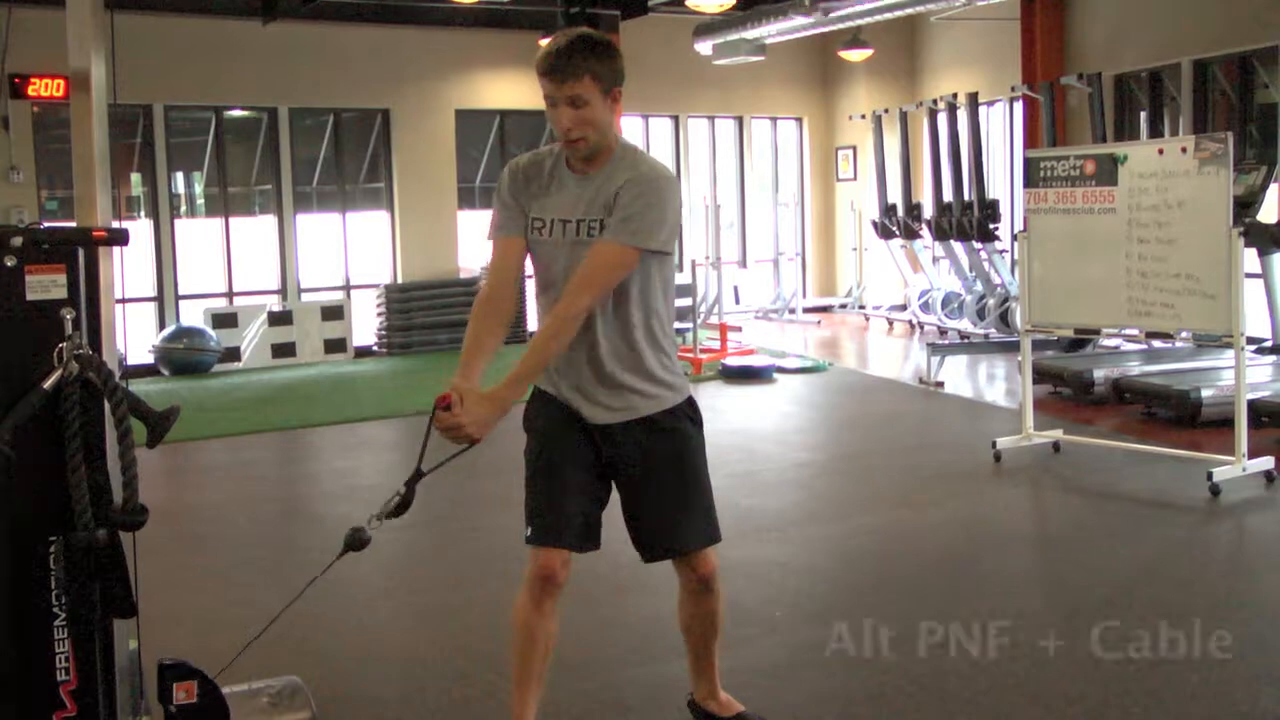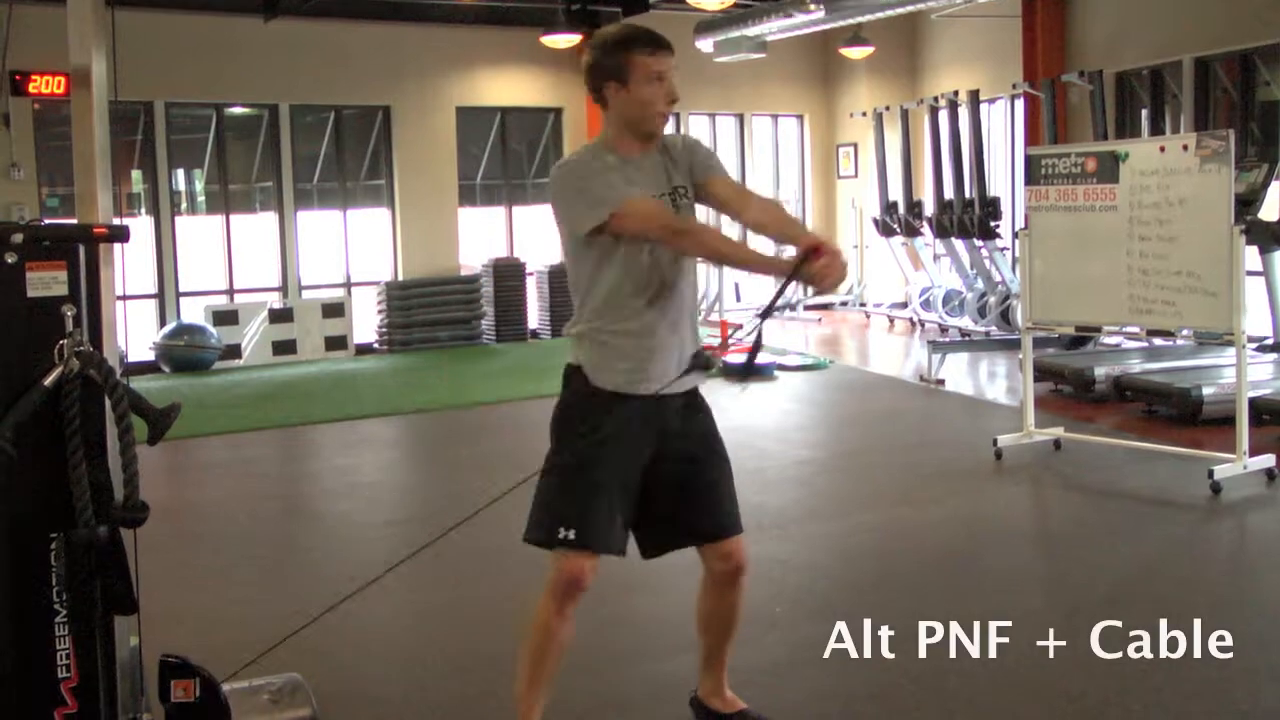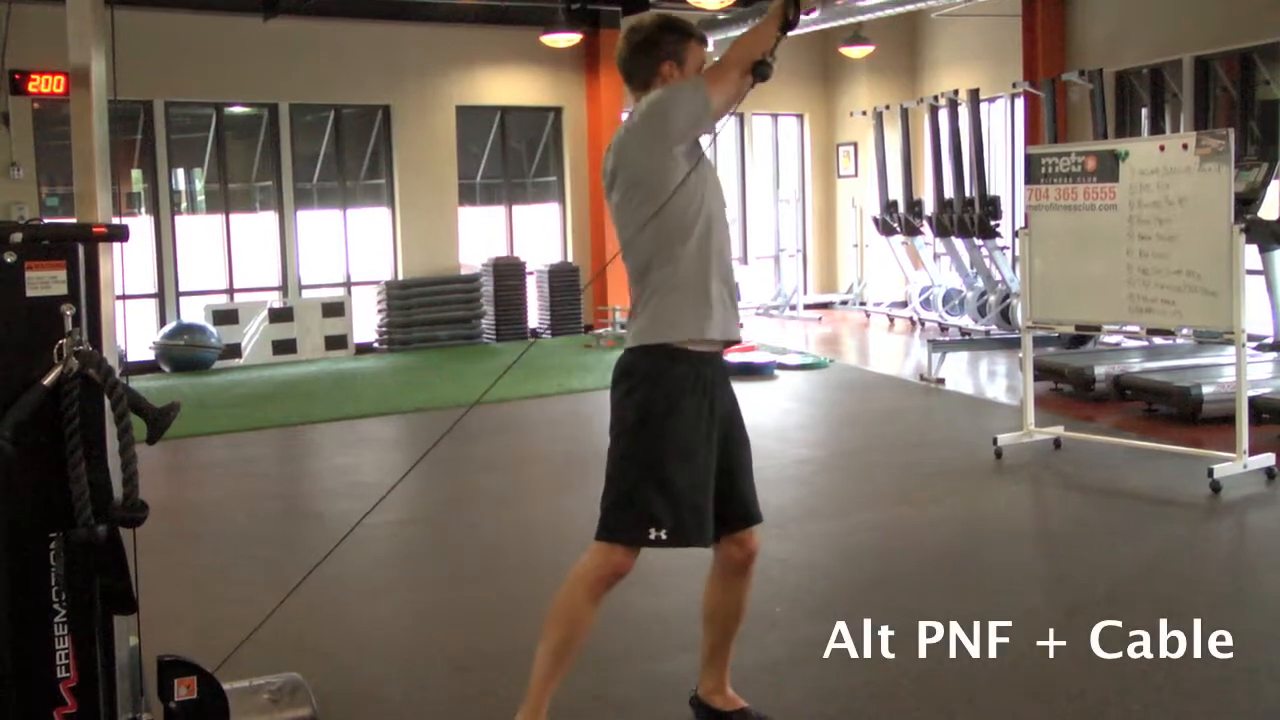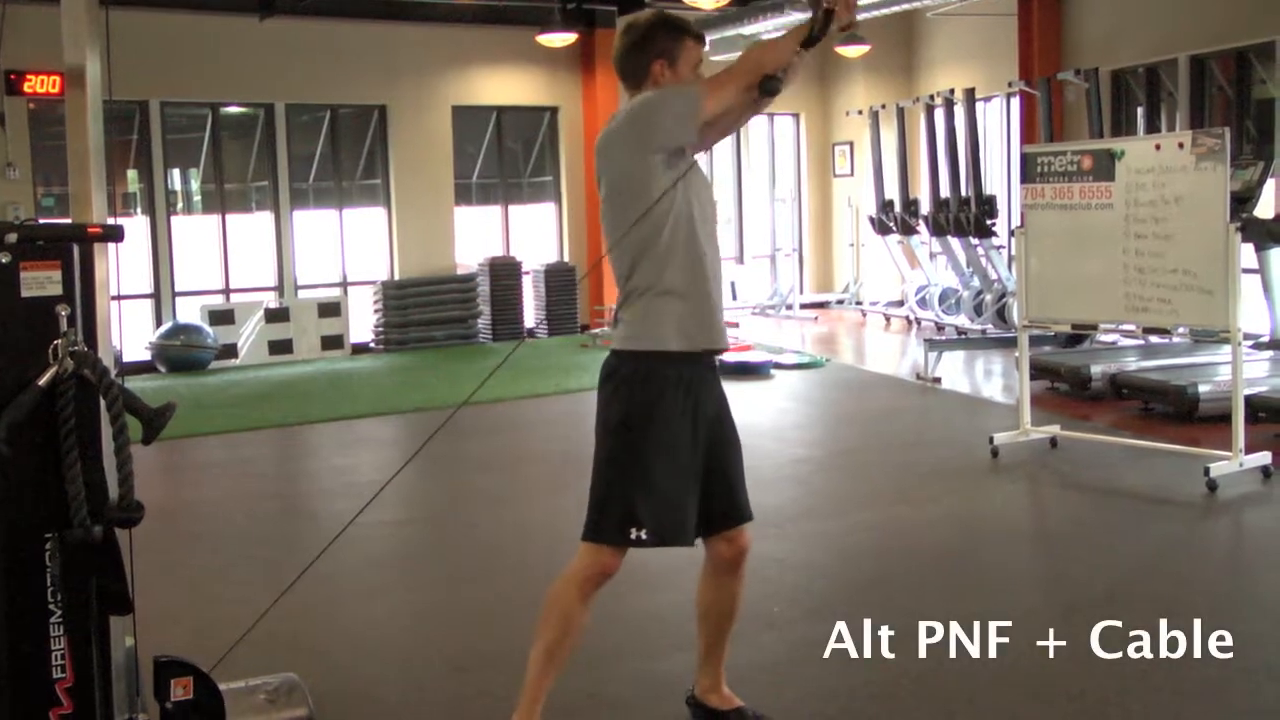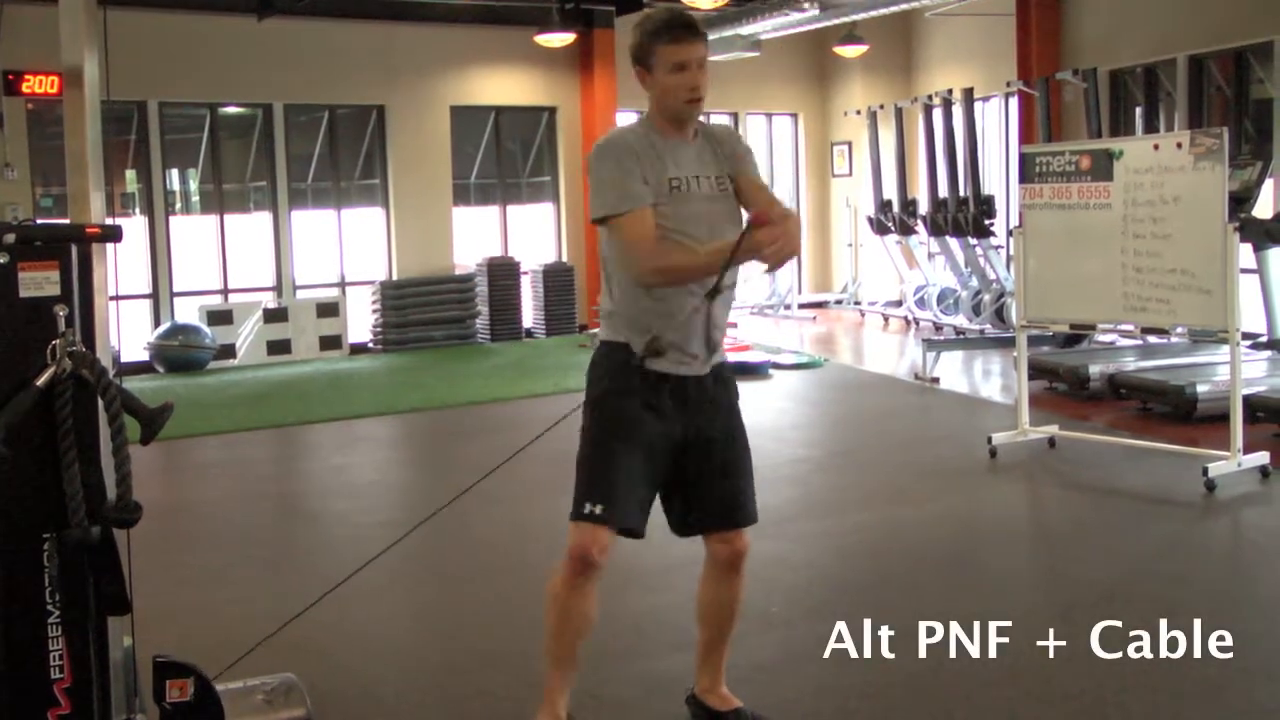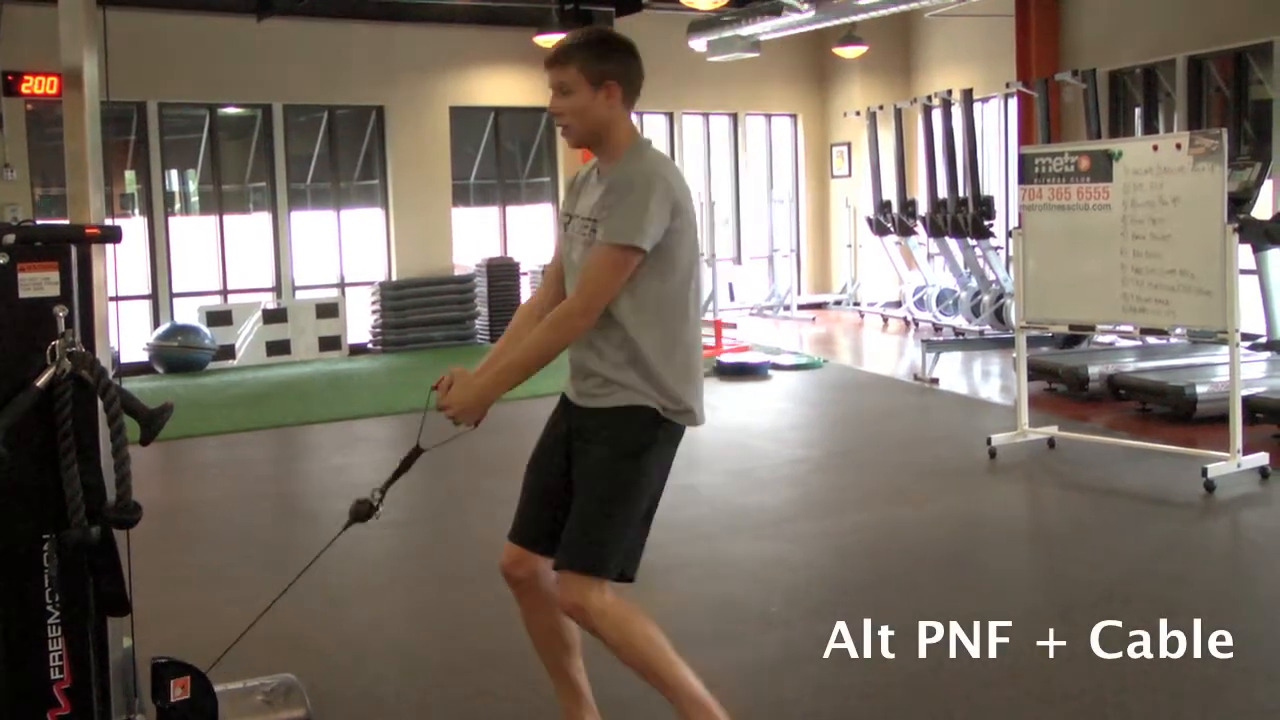
dt=0.4s
person 1, frame 1
left shoulder: (649, 185)
right shoulder: (523, 178)
left elbow: (579, 302)
right elbow: (501, 284)
left wrist: (499, 400)
right wrist: (464, 381)
left hip: (652, 408)
right hip: (562, 407)
left knee: (700, 569)
right knee: (548, 570)
person 1, frame 2
left shoulder: (683, 153)
right shoulder: (576, 176)
left elbow: (743, 204)
right elbow: (668, 229)
left wrist: (810, 243)
right wrist: (773, 265)
left hip: (678, 394)
right hip: (602, 398)
left knee: (728, 559)
right knee: (572, 573)
person 1, frame 3
left shoulder: (665, 133)
right shoulder: (656, 122)
left elbow: (734, 79)
right elbow: (739, 60)
left hip: (704, 369)
right hip: (663, 374)
left knee: (739, 546)
right knee: (613, 557)
person 1, frame 4
left shoulder: (663, 138)
right shoulder: (636, 126)
left elbow: (746, 101)
right elbow: (747, 70)
left hip: (695, 371)
right hip: (651, 372)
left knee: (730, 544)
right knee: (601, 557)
person 1, frame 5
left shoulder: (726, 145)
right shoulder: (618, 154)
left elbow: (768, 208)
right elbow: (649, 262)
left wrist: (781, 227)
right wrist: (737, 250)
left hip: (707, 373)
right hip: (634, 371)
left knee: (730, 545)
right knee: (587, 547)
person 1, frame 6
left shoulder: (648, 180)
right shoulder: (585, 183)
left elbow: (582, 310)
right elbow: (548, 298)
left wrist: (488, 389)
right wrist: (479, 374)
left hip: (639, 412)
right hip: (583, 403)
left knee: (582, 591)
right knee: (522, 566)
